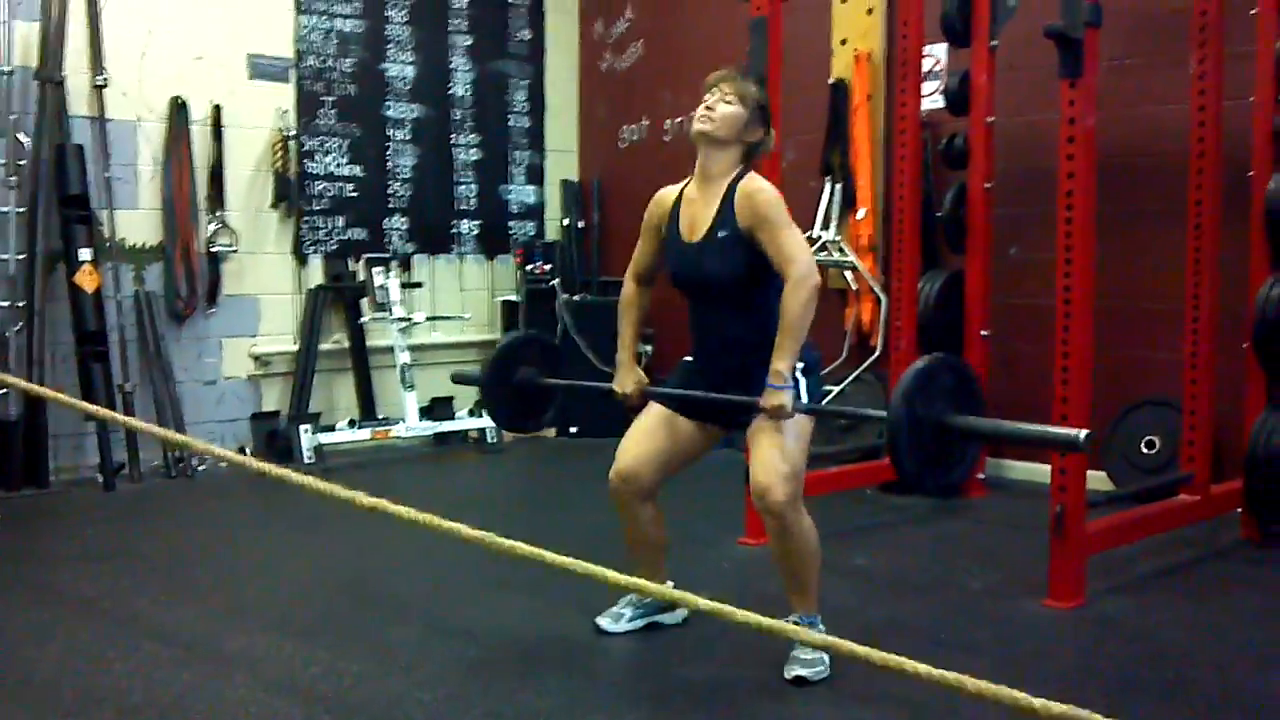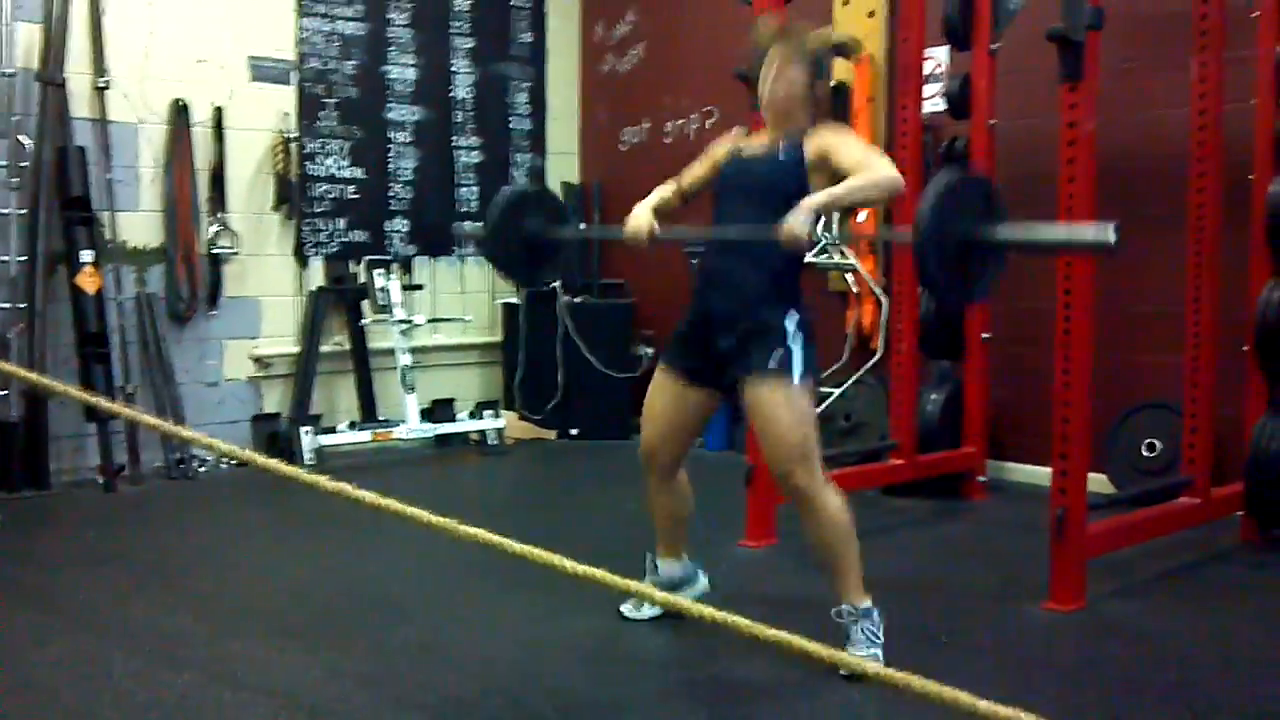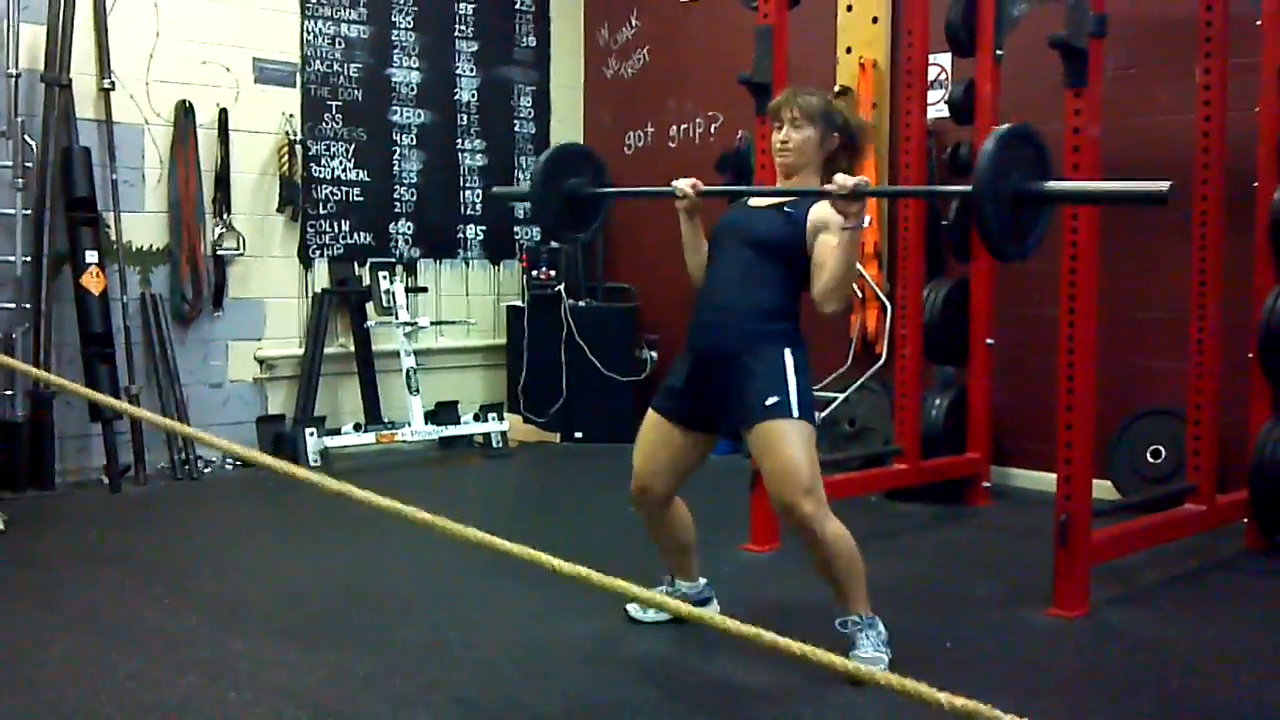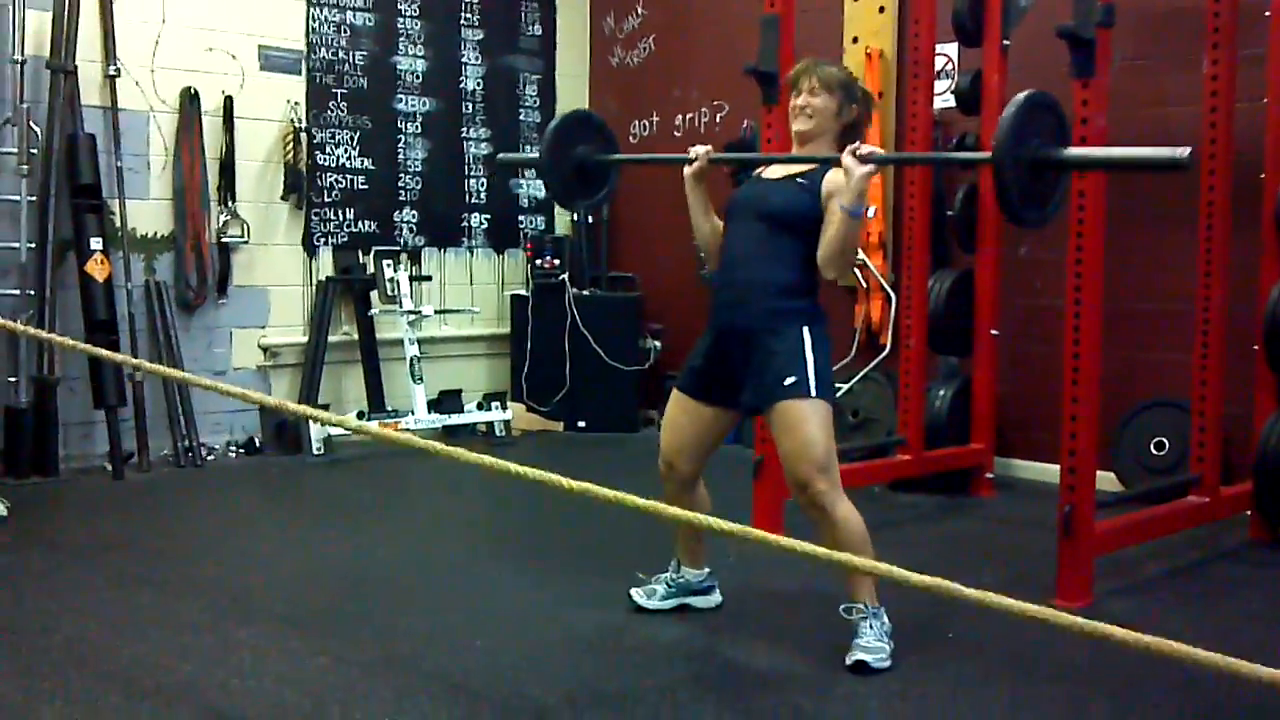
dt=0.3s
person 1, frame 1
left shoulder: (755, 195)
right shoulder: (665, 204)
left elbow: (804, 279)
right elbow: (638, 281)
left wrist: (779, 377)
right wrist: (626, 361)
left hip: (775, 369)
right hip: (706, 369)
left knee: (775, 494)
right knee: (628, 477)
left ankle: (807, 626)
right ankle: (654, 595)
person 1, frame 2
left shoulder: (822, 144)
right shoulder: (735, 147)
left elbow: (886, 179)
right elbow: (679, 190)
left wrist: (816, 203)
right wrist: (645, 209)
left hip: (769, 323)
right hip: (704, 319)
left knee: (798, 474)
right knee: (655, 453)
left ankle: (858, 612)
right ankle: (676, 573)
person 1, frame 3
left shoulder: (823, 213)
right shoulder: (748, 202)
left elbow: (830, 301)
left wrist: (850, 220)
right wrist: (689, 215)
left hip: (768, 360)
right hip: (698, 361)
left knee: (802, 506)
right knee: (647, 488)
left ankle: (864, 624)
right ankle: (689, 587)
person 1, frame 4
left shoulder: (837, 178)
right shoulder: (764, 173)
left elbow: (833, 265)
right elbow: (717, 250)
left wrist: (854, 190)
right wrist: (695, 184)
left hip: (787, 337)
right hip: (722, 335)
left knee: (815, 485)
right knee: (676, 466)
left ankle: (869, 614)
right ankle: (692, 576)
